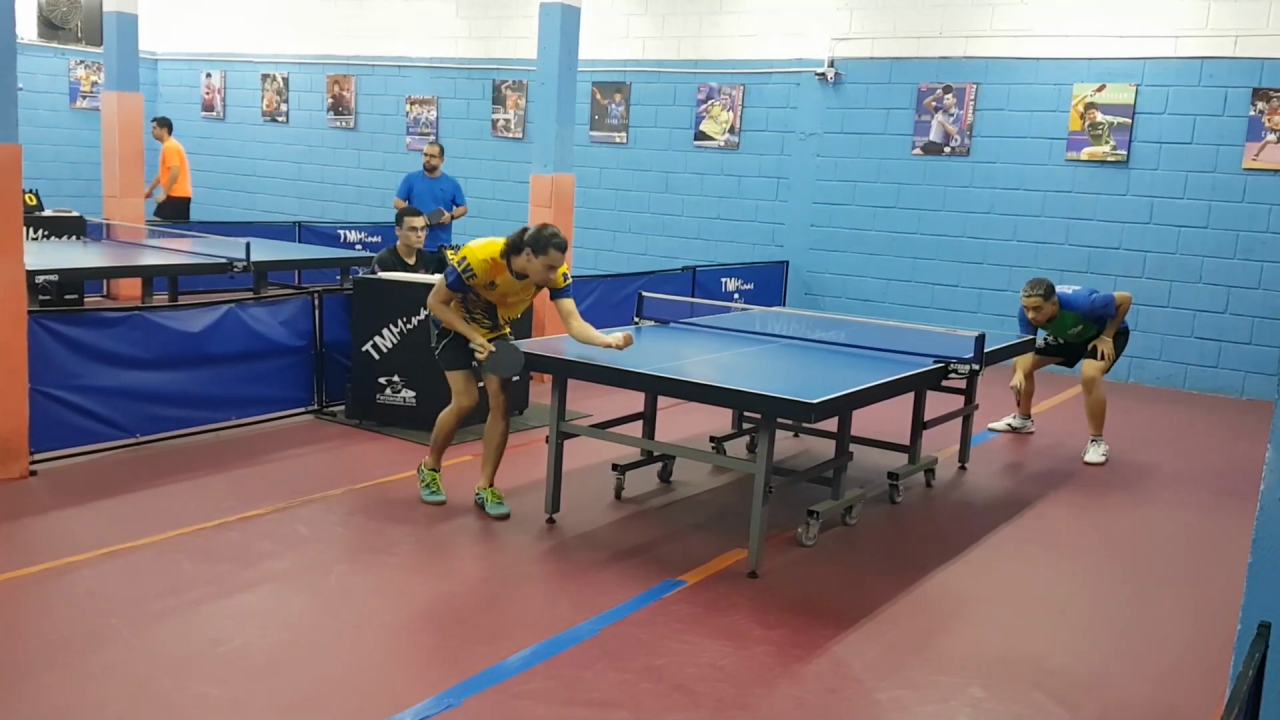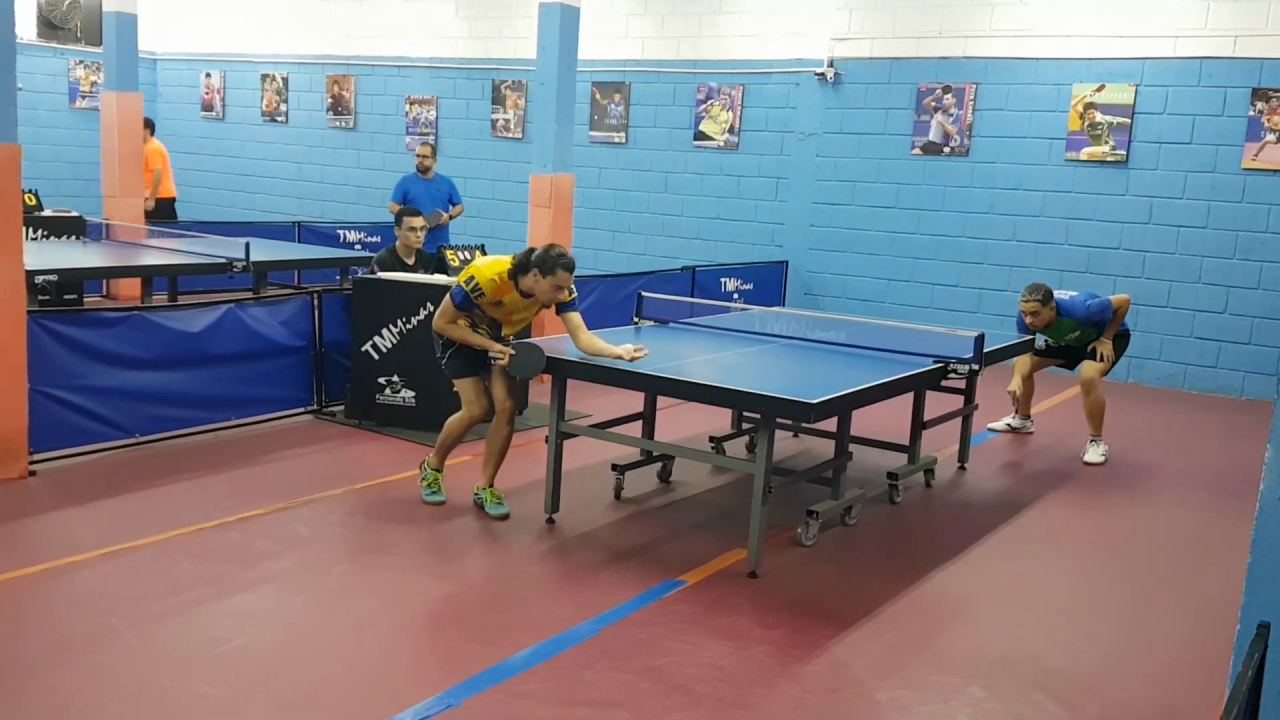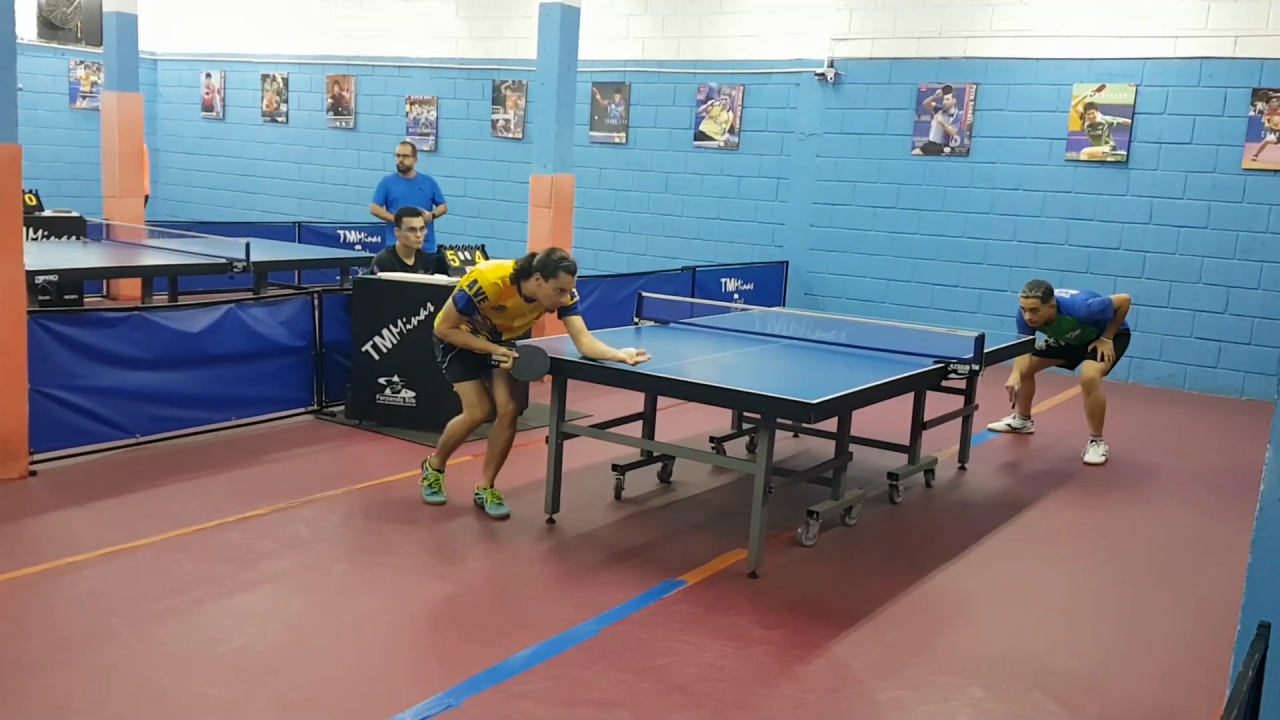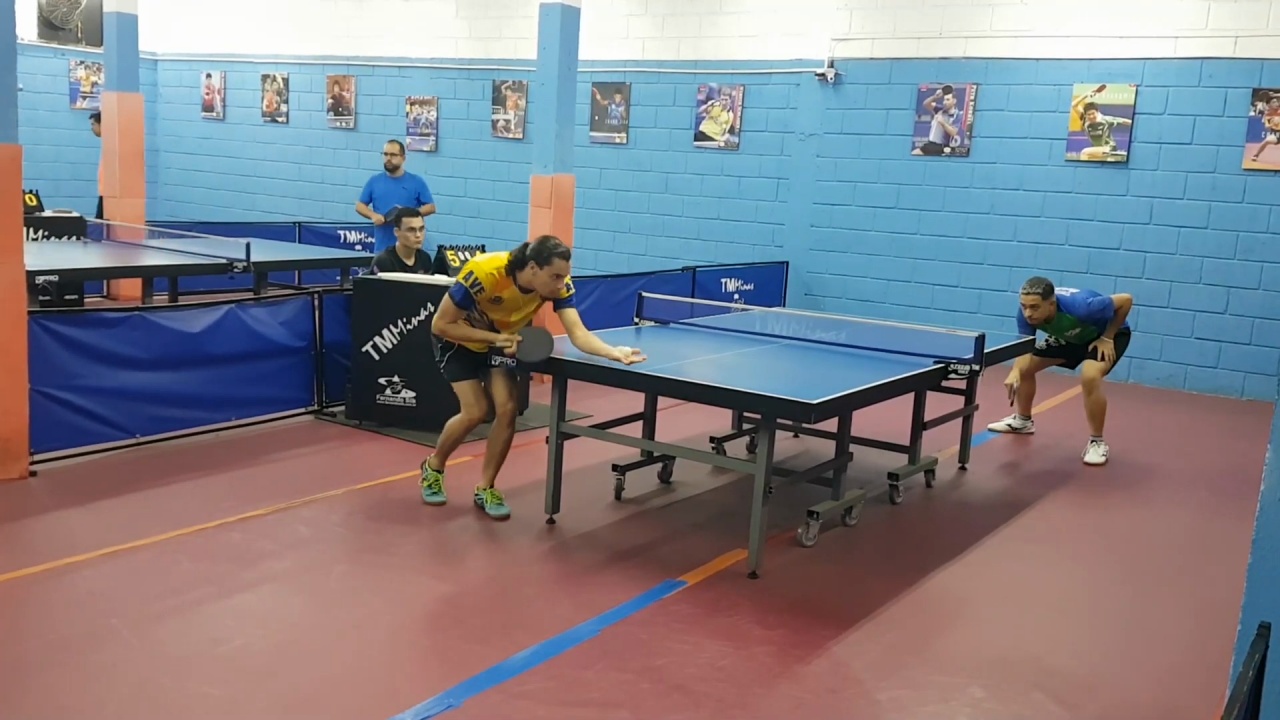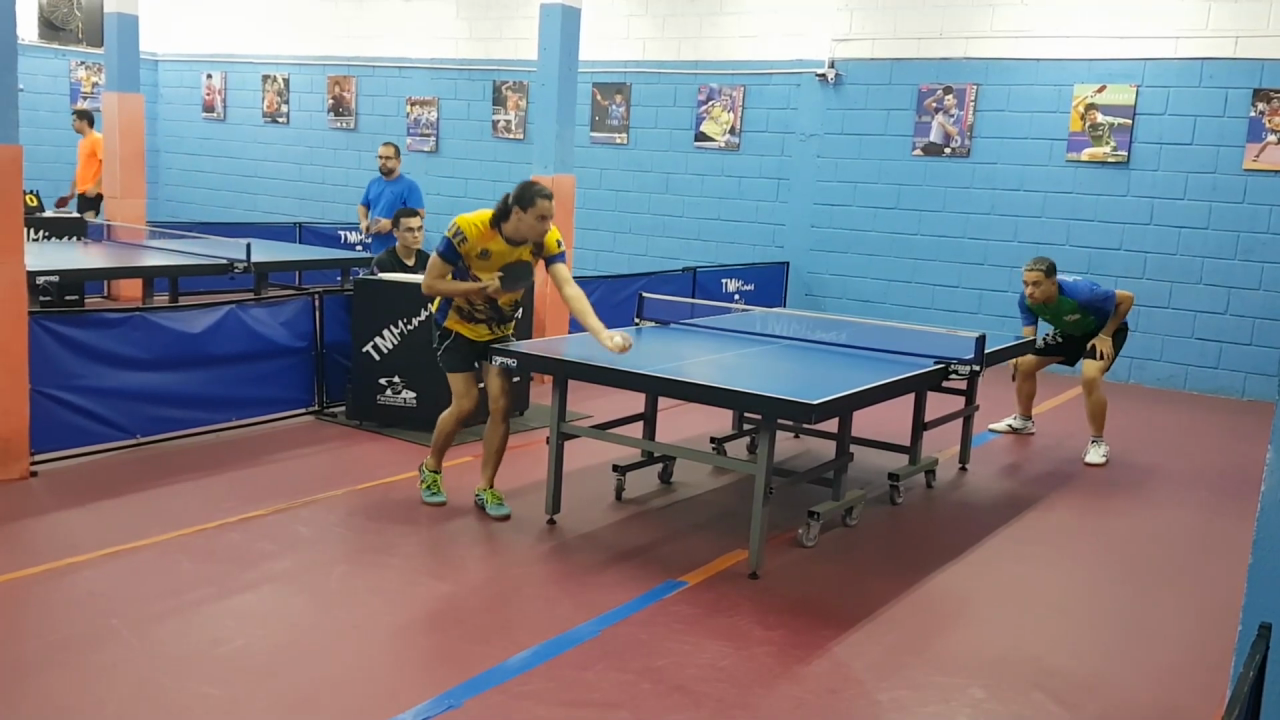
dt=0.3s
person 1, frame 1
left shoulder: (554, 271)
right shoulder: (478, 258)
left elbow: (573, 322)
right elbow: (436, 302)
left wrist: (607, 340)
right wrist: (473, 337)
left hip: (496, 330)
right hip: (456, 326)
left knee: (501, 401)
right knee: (465, 401)
left ankle: (486, 487)
right ankle: (429, 467)
person 1, frame 2
left shoulder: (561, 288)
right shoulder: (484, 277)
left elbow: (581, 336)
right elbow: (442, 322)
left wrist: (616, 351)
right wrist: (488, 345)
left hip: (498, 339)
right hip: (457, 335)
left knee: (505, 407)
right knee: (475, 409)
left ankle: (485, 487)
right ankle: (431, 467)
person 1, frame 3
left shoulder: (562, 291)
right shoulder: (486, 281)
left elbow: (583, 340)
right elbow: (443, 328)
left wrist: (619, 355)
right wrist: (492, 349)
left hip: (499, 343)
right hip: (458, 340)
left knee: (508, 410)
right knee: (477, 412)
left ankle: (485, 488)
right ankle: (433, 467)
person 1, frame 4
left shoulder: (557, 283)
right shoulder: (483, 273)
left elbow: (577, 332)
right elbow: (440, 326)
left wrist: (613, 352)
right wrist: (496, 338)
left hip: (499, 342)
right hip: (456, 340)
left knee: (507, 409)
right knee: (475, 412)
left ankle: (485, 488)
right ankle: (432, 468)
person 1, frame 5
left shoulder: (547, 240)
right shoulder: (468, 228)
left elbow: (568, 288)
right elbow: (429, 284)
left wrist: (602, 333)
right wrist: (480, 287)
left hip: (498, 331)
right hip: (457, 327)
left knee: (501, 406)
right knee: (465, 405)
left ankle: (486, 488)
right ankle: (430, 468)
person 2, frame 1
left shoulder: (1081, 303)
right shoulder: (1028, 313)
left elbow: (1125, 299)
left wrist: (1106, 337)
right wrist: (1019, 375)
left hip: (1108, 333)
right hip: (1070, 337)
left knee: (1090, 375)
right knee: (1023, 366)
left ankle: (1097, 441)
right ankle: (1023, 419)
person 2, frame 2
left shoulder: (1079, 311)
right shoulder: (1026, 317)
left elbow: (1124, 300)
right elbow: (1025, 354)
left wrist: (1106, 339)
right wrist: (1017, 379)
left hip: (1109, 335)
right hip: (1069, 338)
left knee: (1089, 376)
right knee: (1021, 367)
left ankle: (1096, 442)
right ankle: (1022, 420)
person 2, frame 3
left shoulder: (1079, 309)
right shoulder: (1026, 315)
left elbow: (1125, 300)
right elbow: (1024, 352)
left wrist: (1107, 338)
right wrist: (1015, 375)
left hip: (1110, 335)
right hip: (1069, 337)
left knee: (1089, 377)
right knee: (1025, 368)
left ankle: (1097, 442)
right ankle: (1023, 420)
person 2, frame 4
left shoulder: (1079, 308)
right shoulder: (1026, 314)
left elbow: (1126, 300)
left wrist: (1107, 338)
right wrist: (1015, 372)
left hip: (1109, 333)
right hip: (1070, 336)
left knee: (1090, 376)
right knee: (1025, 368)
left ankle: (1097, 442)
right ankle: (1023, 421)
person 2, frame 5
left shoulder: (1082, 294)
right shoulder: (1027, 299)
left elbow: (1127, 298)
right elbow: (1028, 337)
left wrist: (1105, 335)
left hip: (1105, 331)
right hip: (1070, 330)
left knee: (1090, 376)
right knee: (1025, 365)
left ankle: (1098, 442)
right ankle: (1023, 421)
